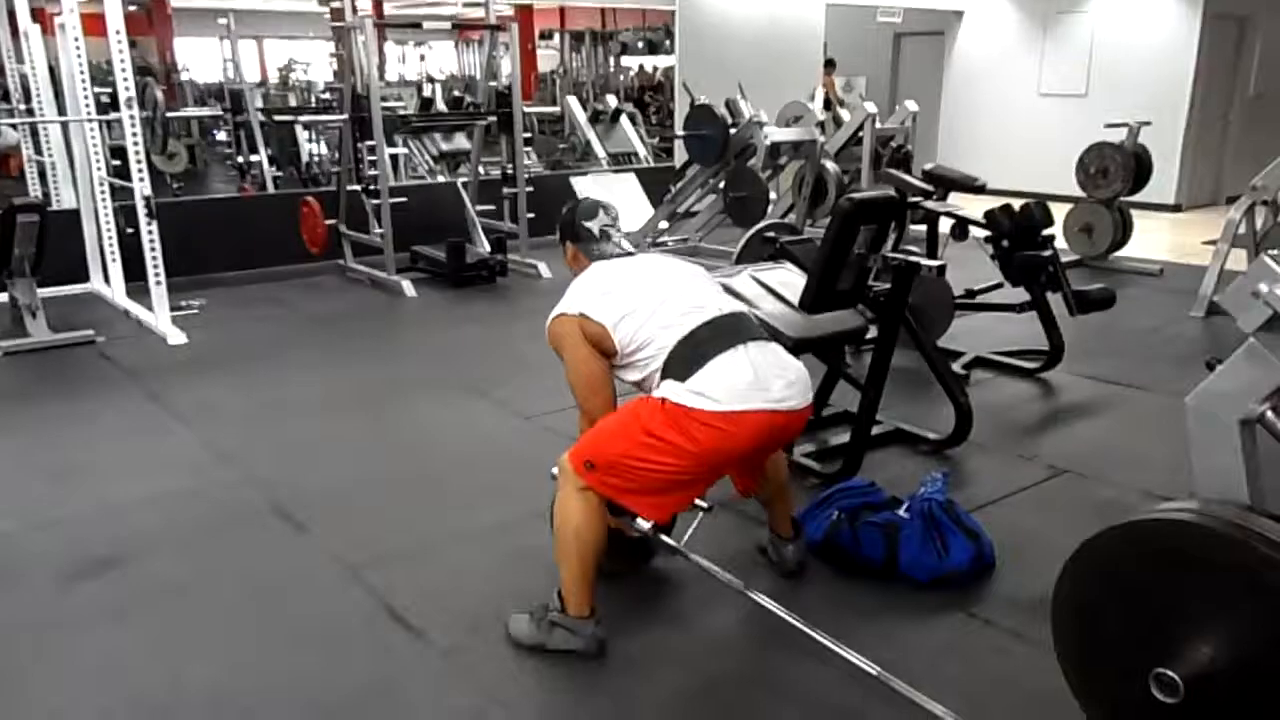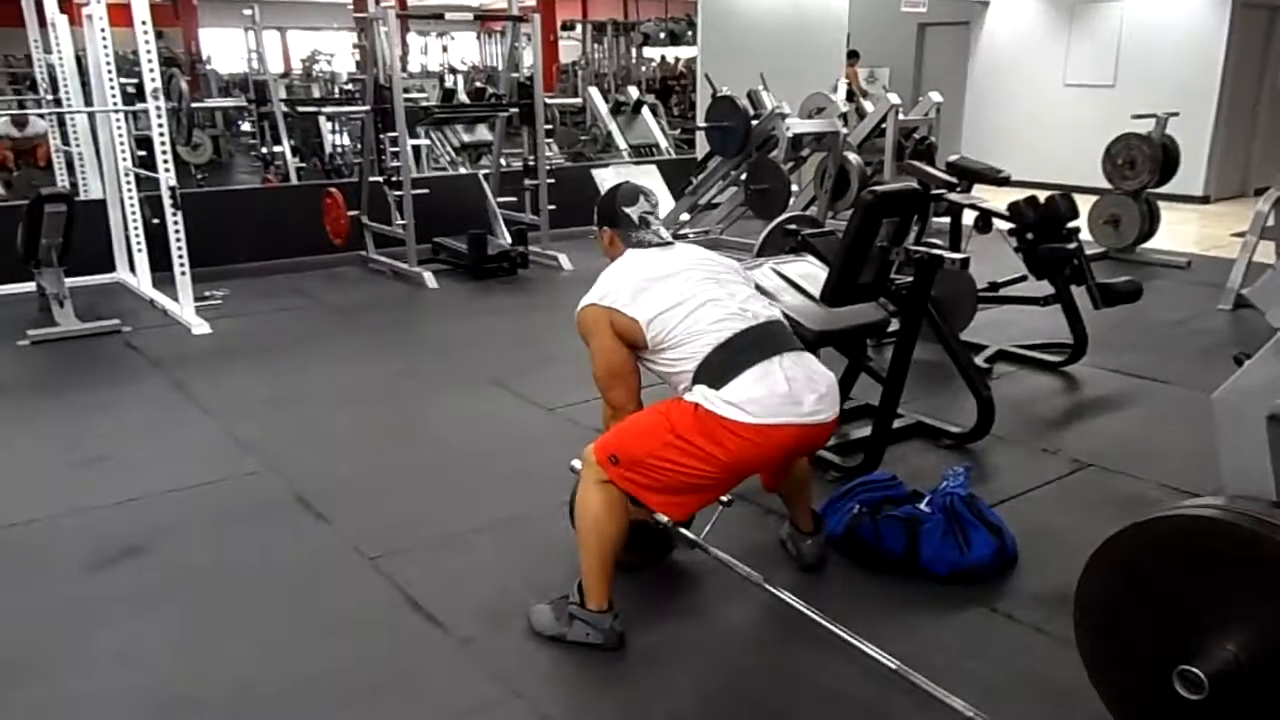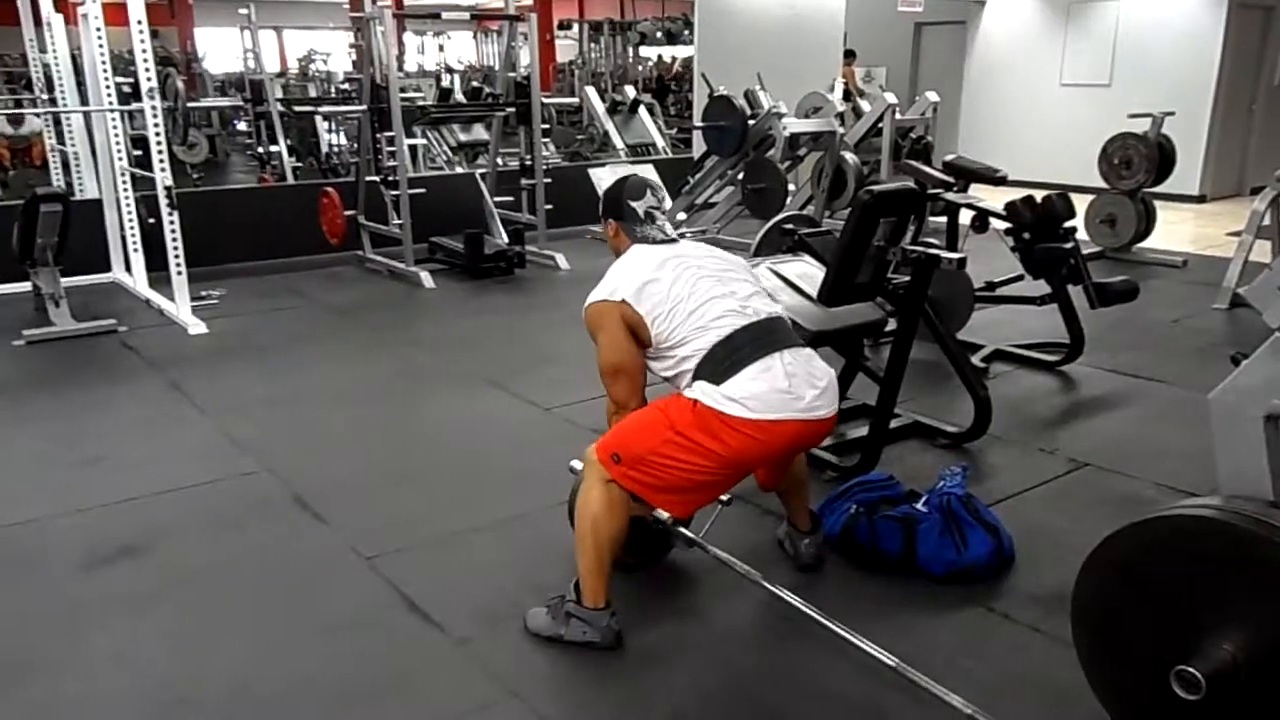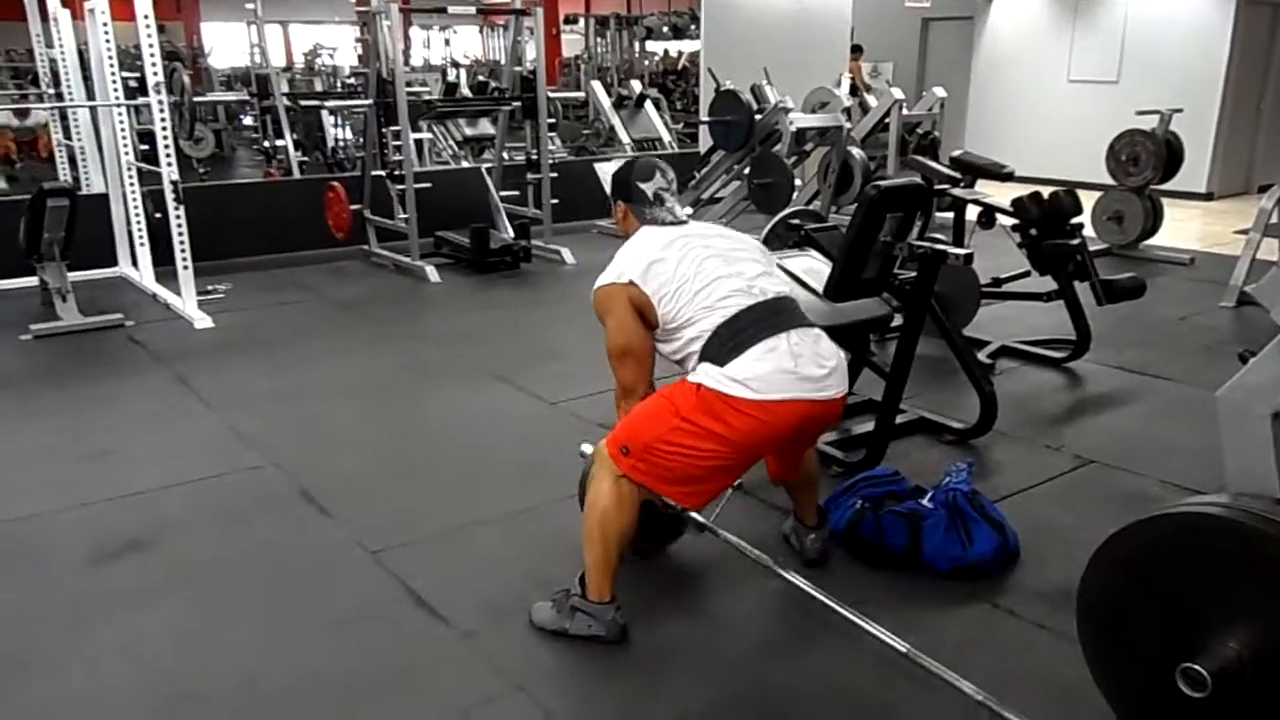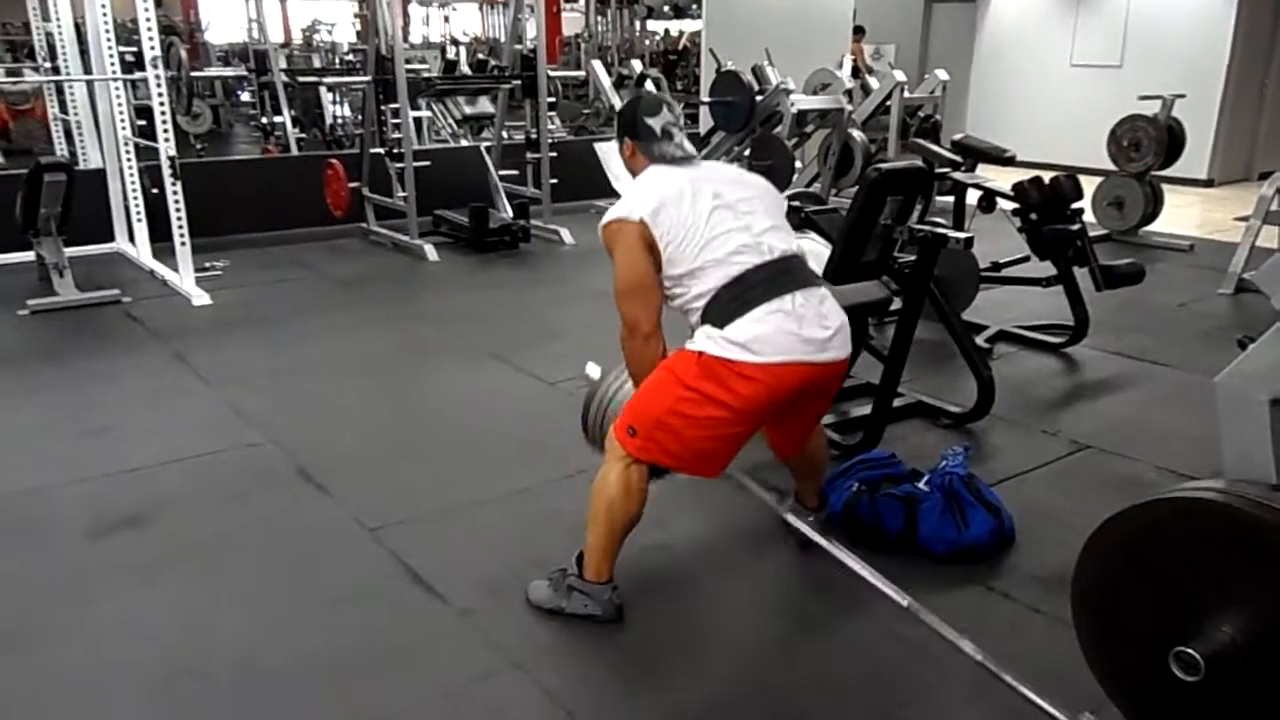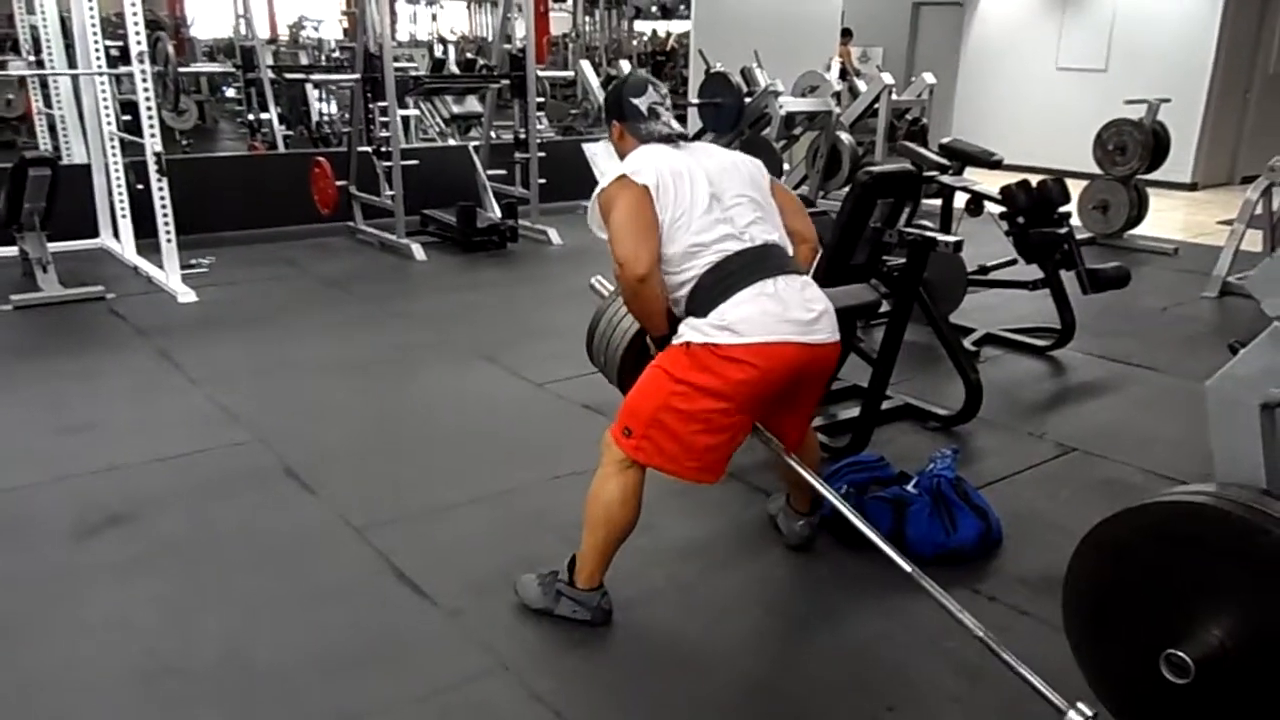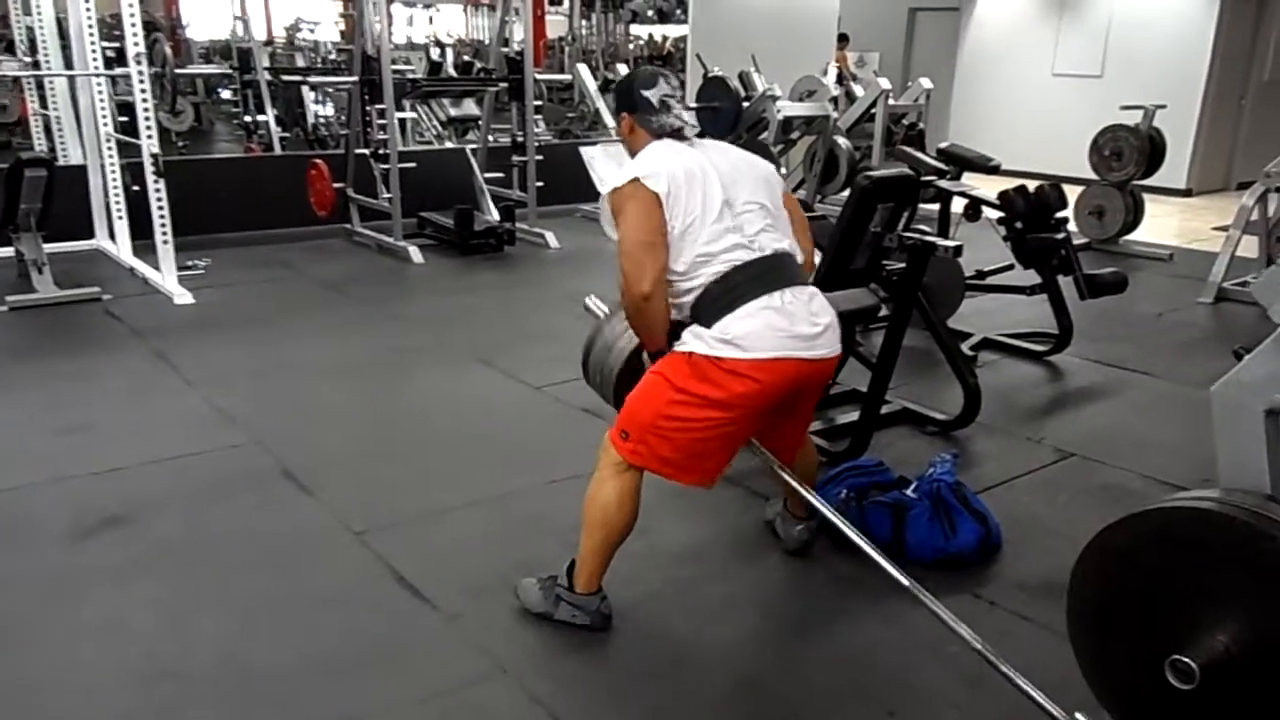
dt=0.3s
person 1, frame 1
left shoulder: (571, 314)
right shoulder: (674, 265)
left elbow: (600, 417)
left wrist: (612, 500)
left hip: (718, 404)
right hip: (792, 392)
left knee: (577, 474)
left ankle: (574, 621)
right ankle: (785, 540)
person 1, frame 2
left shoulder: (602, 304)
right shoulder: (714, 260)
left elbow: (623, 408)
left wrist: (633, 494)
left hip: (747, 414)
right hip: (819, 402)
left knee: (599, 466)
left ankle: (592, 616)
right ankle: (806, 535)
person 1, frame 3
left shoulder: (609, 299)
right shoulder: (719, 256)
left elbow: (627, 404)
left wrist: (633, 491)
left hip: (747, 411)
right hip: (819, 399)
left knee: (601, 467)
left ankle: (590, 614)
right ankle: (803, 535)
person 1, frame 4
left shoulder: (620, 279)
right shoulder: (731, 238)
left elbow: (635, 390)
left wrist: (647, 469)
left hip: (751, 389)
right hip: (828, 377)
left knee: (613, 464)
left ankle: (594, 607)
right ankle: (809, 530)
person 1, frame 5
left shoulder: (629, 213)
right shoulder: (745, 179)
left elbow: (642, 330)
left wrist: (654, 403)
left hip: (753, 349)
right hip: (831, 338)
left knee: (626, 447)
right knee: (797, 421)
left ankle: (591, 586)
right ankle: (809, 511)
person 1, frame 6
left shoulder: (626, 181)
right shoulder: (739, 161)
left elbow: (637, 269)
right elbow: (806, 241)
left wrist: (664, 336)
left hip: (737, 339)
right hip: (817, 326)
left knee: (623, 453)
right knee: (792, 428)
left ankle: (580, 590)
right ankle: (799, 514)
person 1, frame 7
left shoulder: (636, 182)
right shoulder: (751, 161)
left elbow: (643, 288)
left wrist: (660, 351)
left hip: (740, 346)
right hip: (818, 335)
left knee: (621, 455)
right knee: (788, 433)
left ankle: (580, 594)
right ankle: (797, 520)
